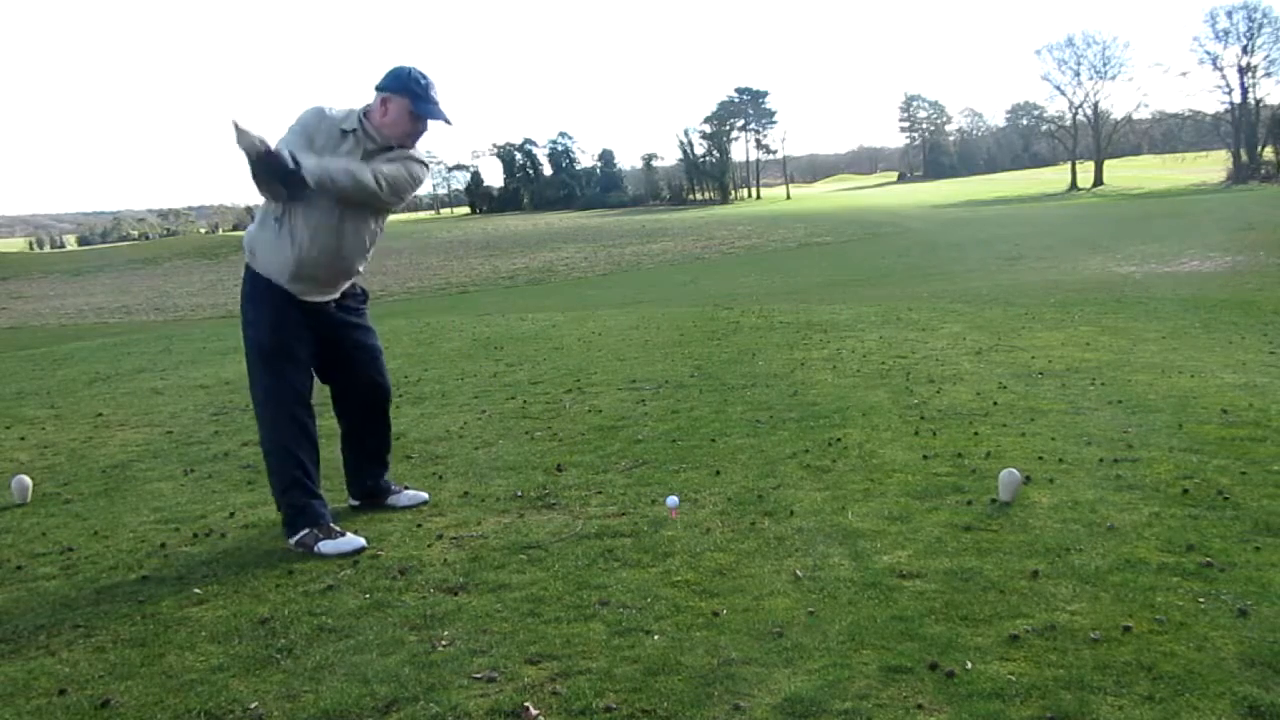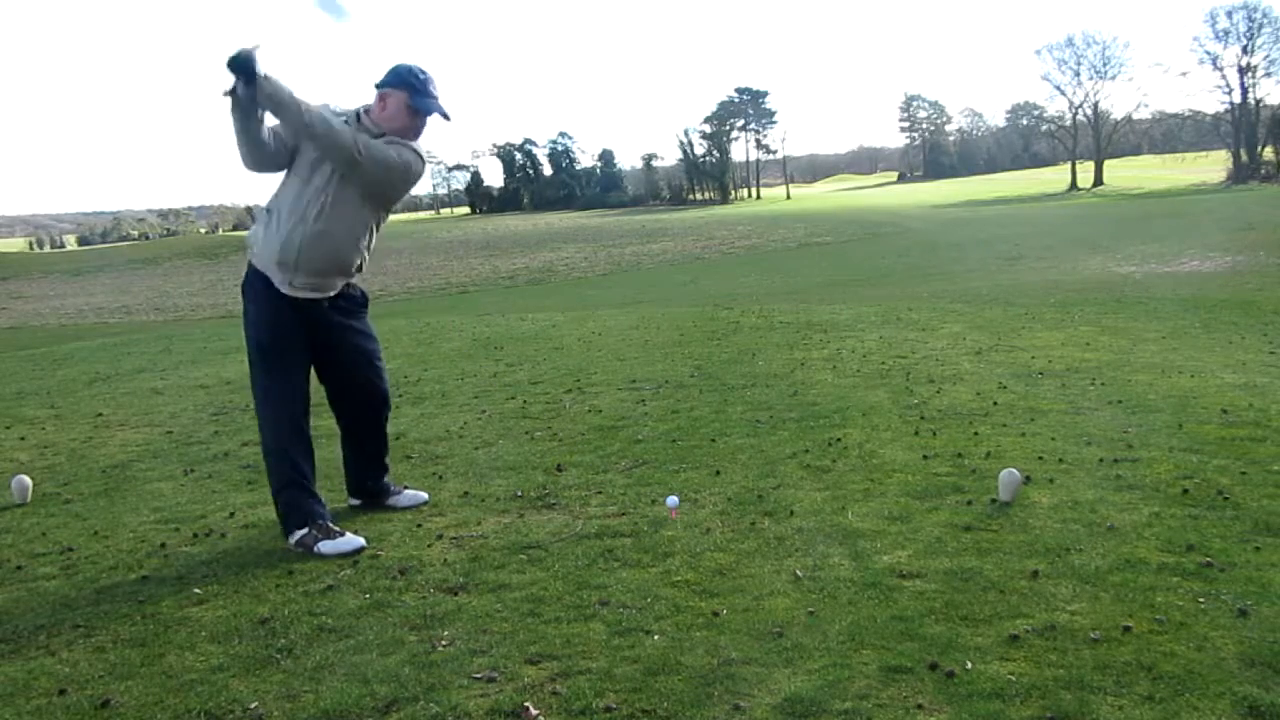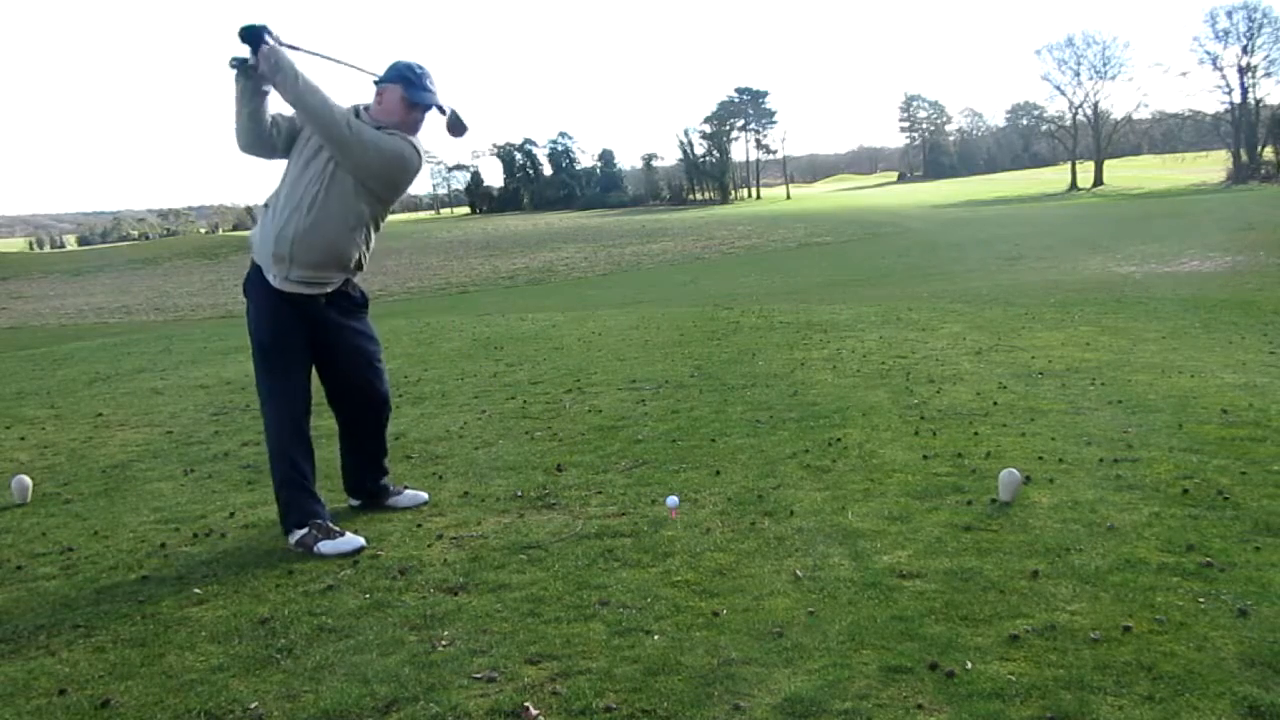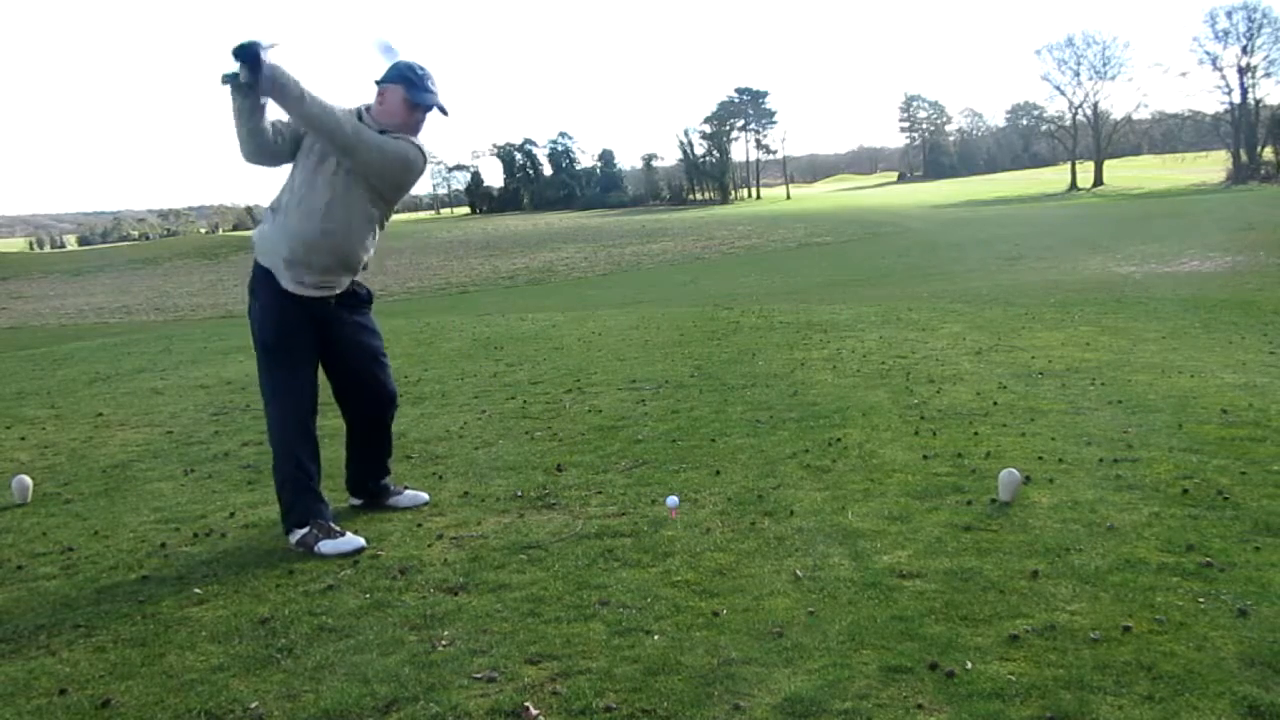
dt=0.1s
person 1, frame 1
left shoulder: (409, 166)
right shoulder: (318, 124)
left elbow: (357, 181)
right elbow: (277, 181)
left wrist: (299, 172)
right wrist: (266, 162)
left hip: (336, 293)
right hip: (271, 285)
left knee: (370, 390)
right knee: (285, 407)
left ankle: (370, 486)
right ankle: (305, 522)
person 1, frame 2
left shoulder: (404, 160)
right shoulder: (324, 119)
left elbow: (330, 140)
right elbow: (259, 153)
left wrist: (266, 87)
right wrist: (246, 97)
left hip: (335, 293)
right hip: (272, 284)
left knee: (368, 394)
right knee: (283, 407)
left ankle: (370, 486)
right ankle: (302, 520)
person 1, frame 3
left shoulder: (403, 154)
right shoulder: (322, 120)
left elbow: (329, 124)
right elbow: (258, 141)
left wrist: (273, 61)
right wrist: (251, 78)
left hip: (335, 292)
right hip: (273, 281)
left knee: (368, 396)
right knee: (287, 406)
left ankle: (368, 486)
right ankle: (303, 521)
person 1, frame 4
left shoulder: (408, 155)
right shoulder: (327, 123)
left elbow: (337, 134)
right elbow: (261, 149)
left wrist: (274, 79)
right wrist: (249, 92)
left hip: (340, 293)
right hip: (278, 282)
left knee: (375, 394)
right knee: (292, 407)
left ankle: (370, 486)
right ankle: (305, 520)
